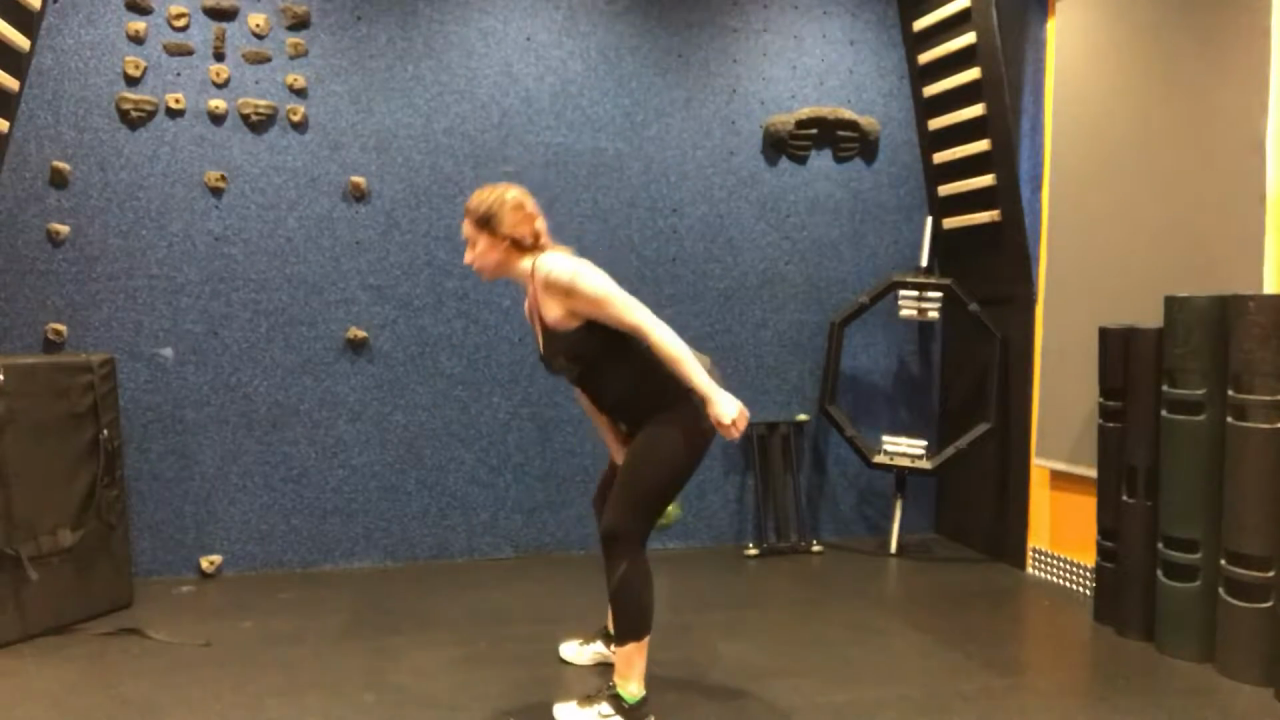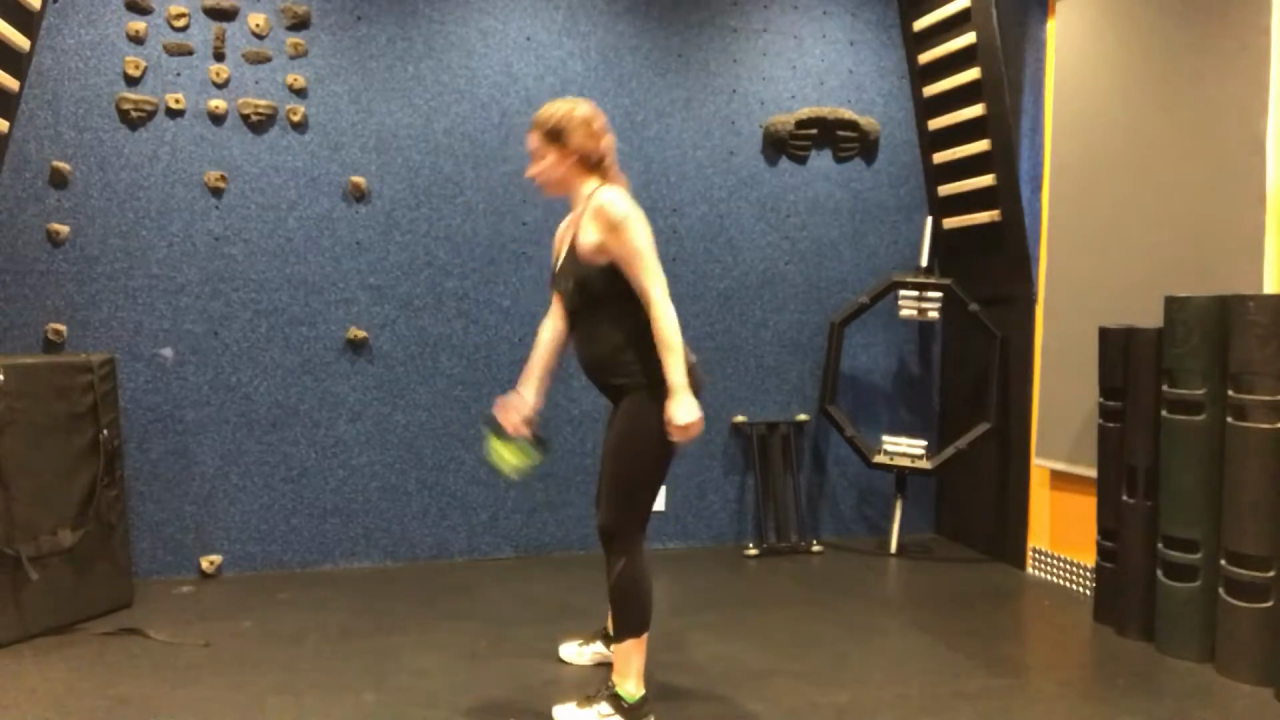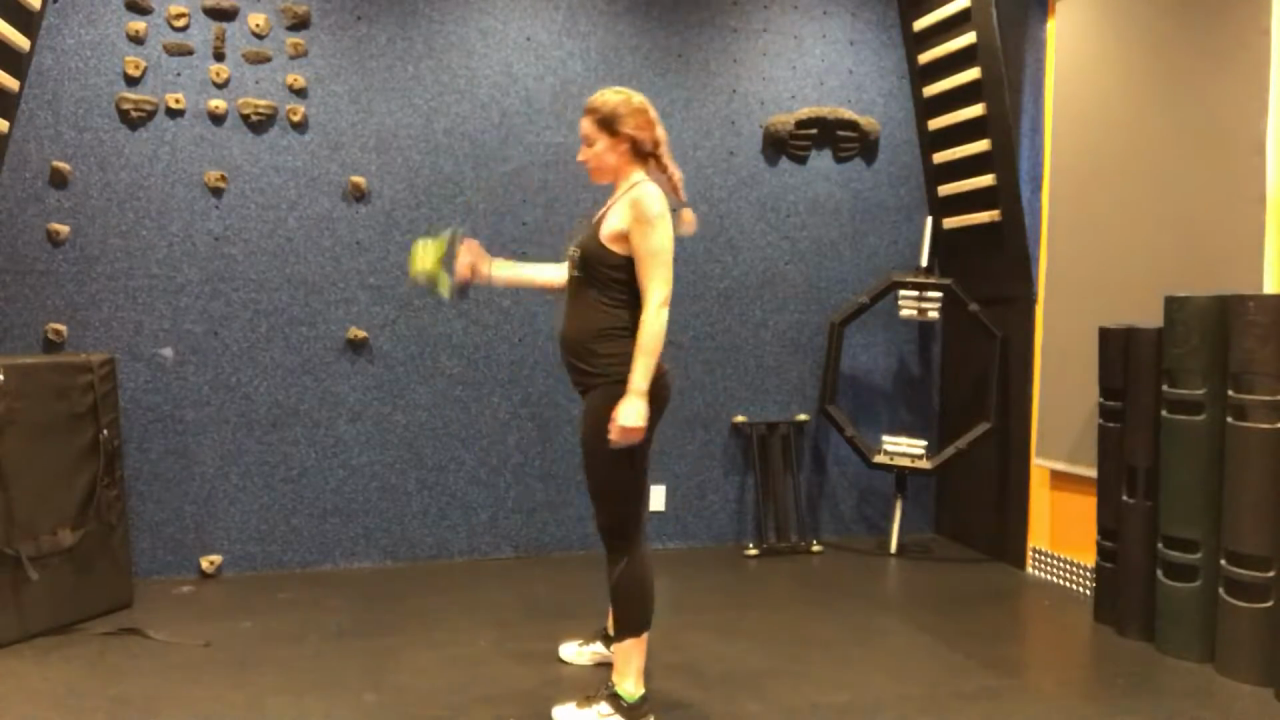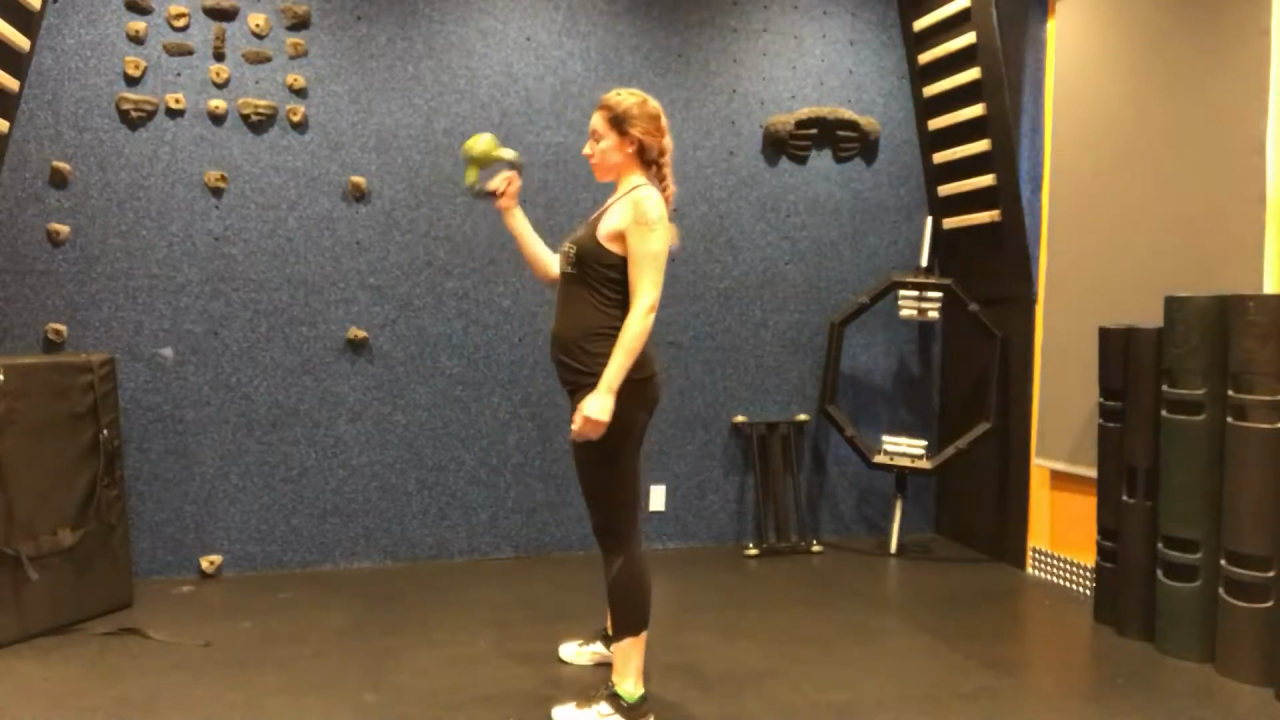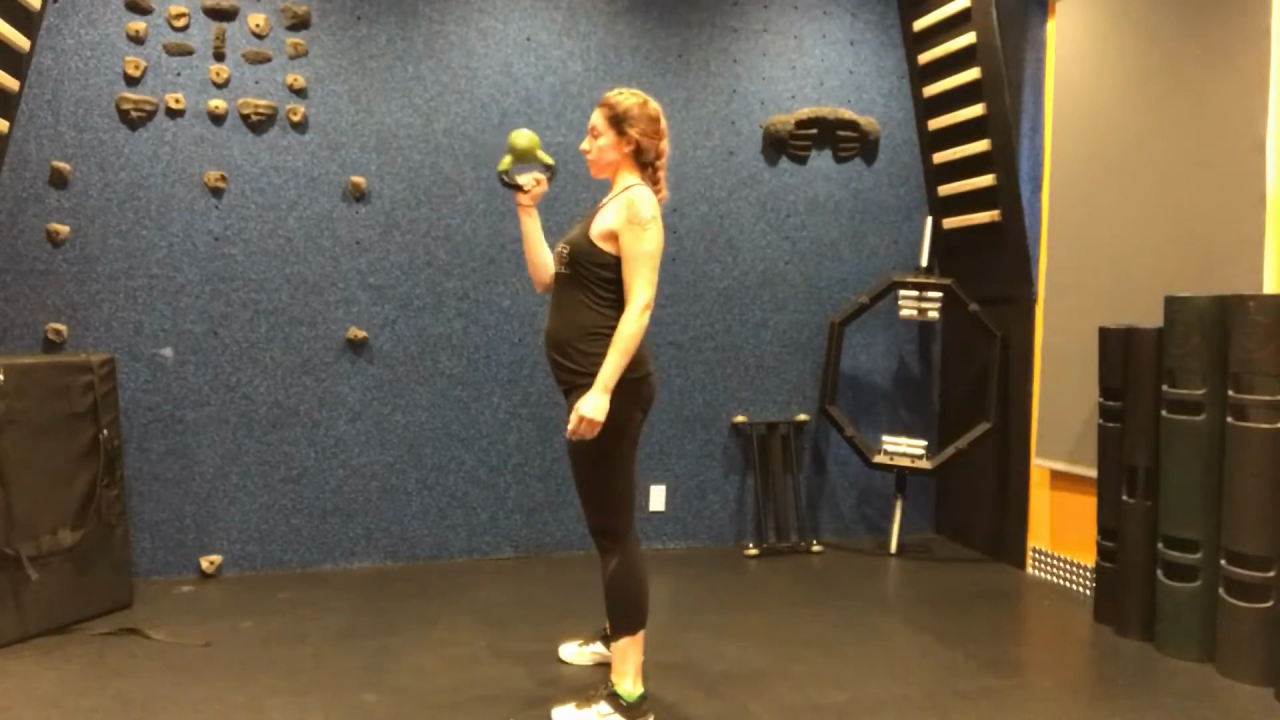
dt=0.2s
person 1, frame 1
left shoulder: (562, 276)
right shoulder: (533, 304)
left elbow: (650, 328)
right elbow: (585, 381)
left wrist: (713, 395)
right wrist: (623, 458)
left hip: (683, 406)
right hip: (651, 411)
left knee: (622, 530)
right knee: (611, 510)
right ankle: (616, 637)
person 1, frame 2
left shoulder: (609, 210)
right shoulder: (569, 227)
left elbow: (658, 300)
right elbow: (561, 314)
left wrist: (682, 392)
right wrist: (528, 393)
left hip: (653, 391)
right hip: (632, 391)
left knee: (621, 527)
right knee: (615, 517)
right ankle: (619, 637)
person 1, frame 3
left shoulder: (645, 200)
right shoulder: (617, 201)
left elbow: (656, 304)
right elbow: (571, 276)
left wrist: (637, 395)
right wrist: (490, 271)
left hip: (623, 387)
right hip: (600, 384)
left knee: (621, 529)
right knee: (611, 522)
right ankle: (616, 634)
person 1, frame 4
left shoulder: (643, 204)
right shoulder: (614, 204)
left elbow: (644, 307)
right elbow: (555, 271)
left wrist: (607, 392)
right wrist: (511, 211)
left hip: (614, 388)
right hip: (593, 383)
left knee: (617, 530)
right knee: (609, 523)
right ankle: (617, 635)
person 1, frame 5
left shoulder: (636, 203)
right shoulder: (610, 205)
left elbow: (640, 306)
right elbow: (547, 280)
left wrist: (602, 391)
right wrist: (527, 210)
left hip: (609, 387)
right hip: (591, 383)
left knee: (613, 529)
right knee: (607, 523)
right ankle: (618, 636)
